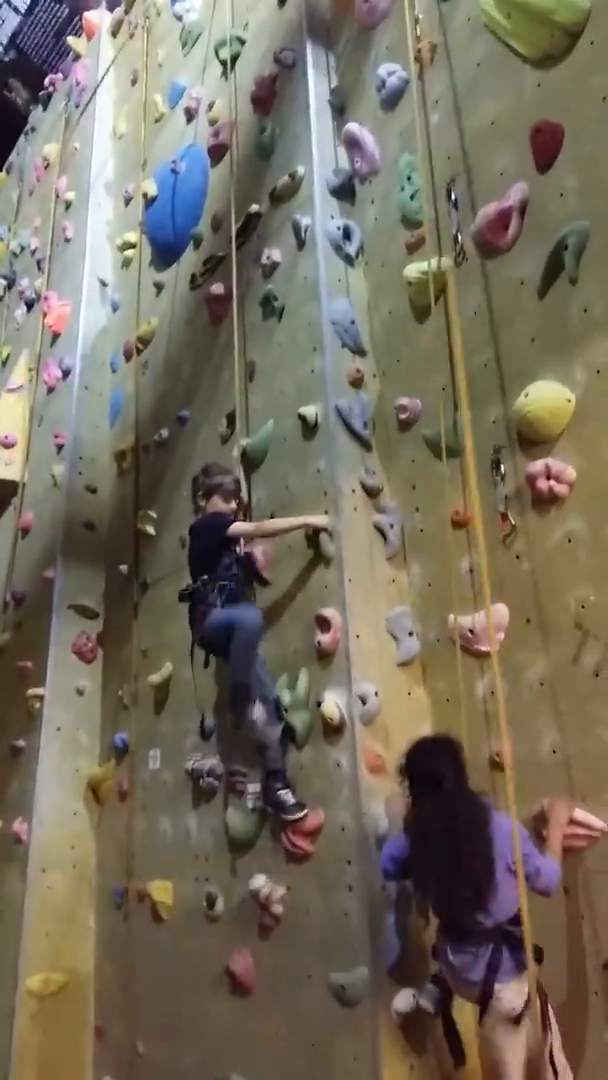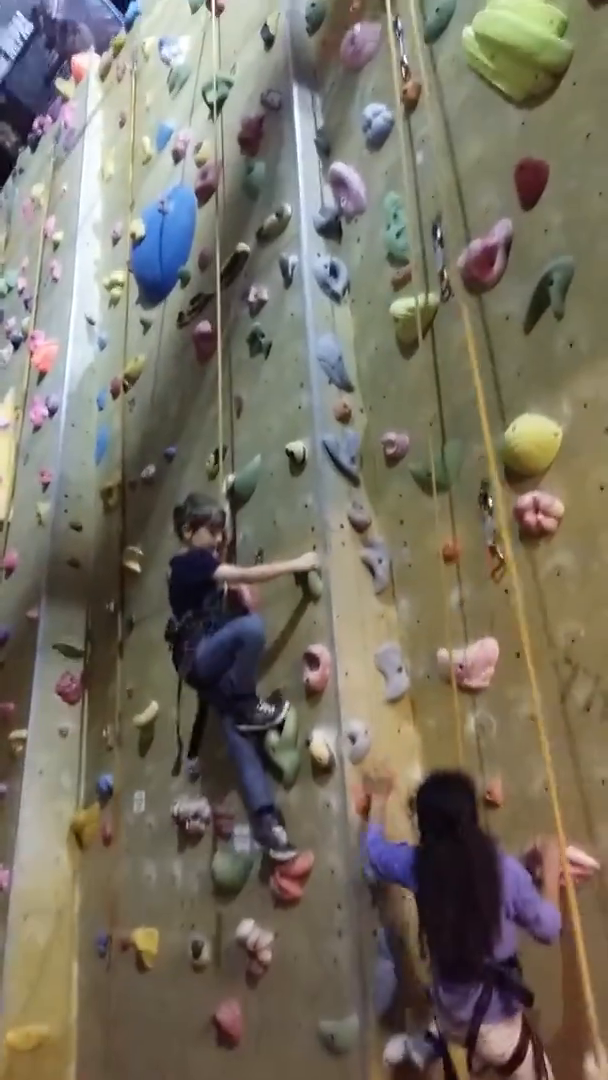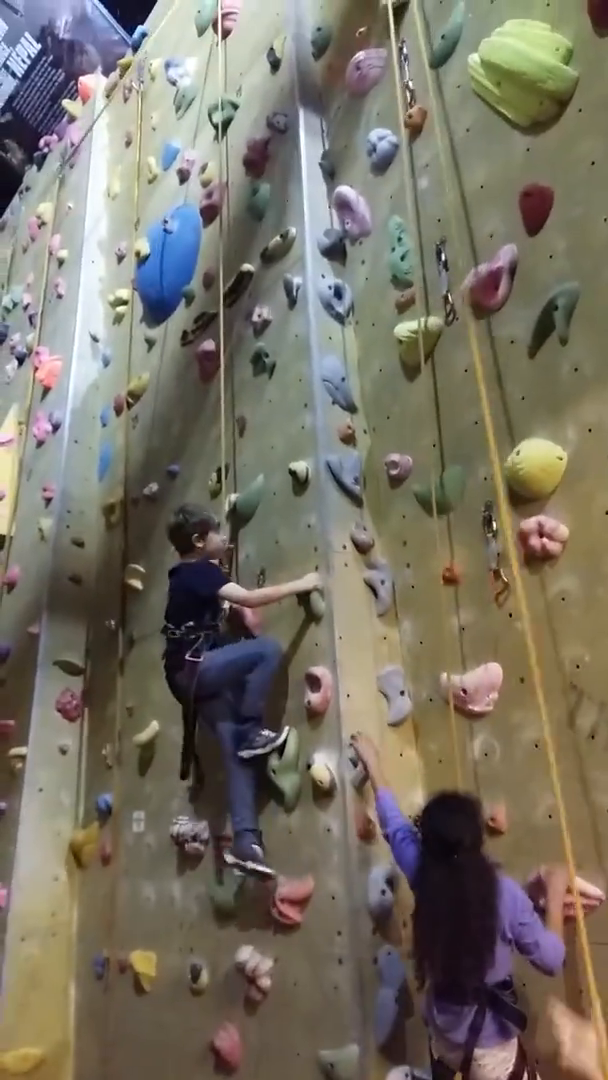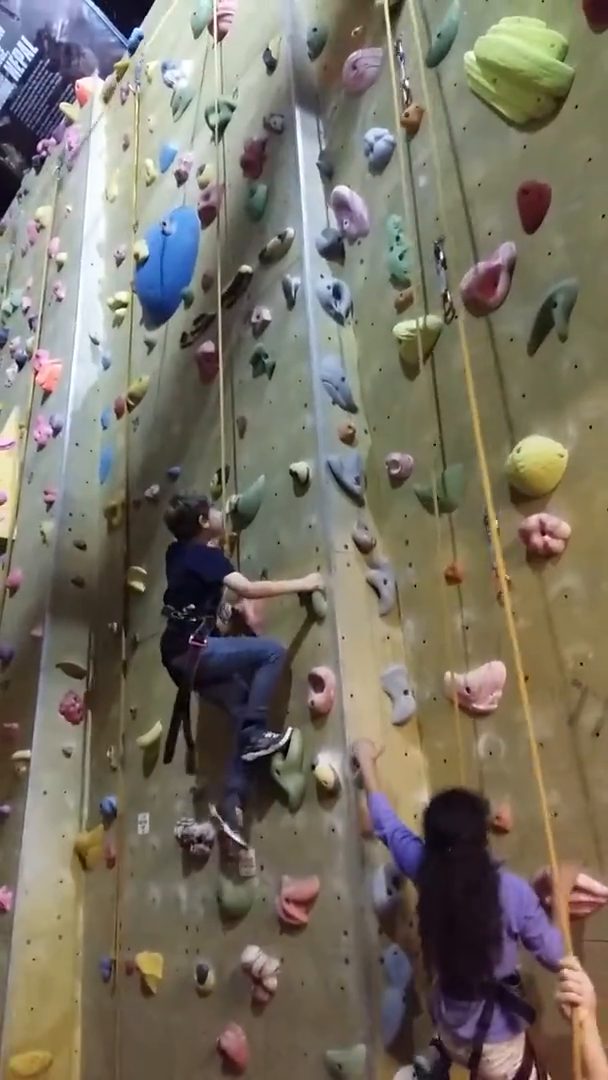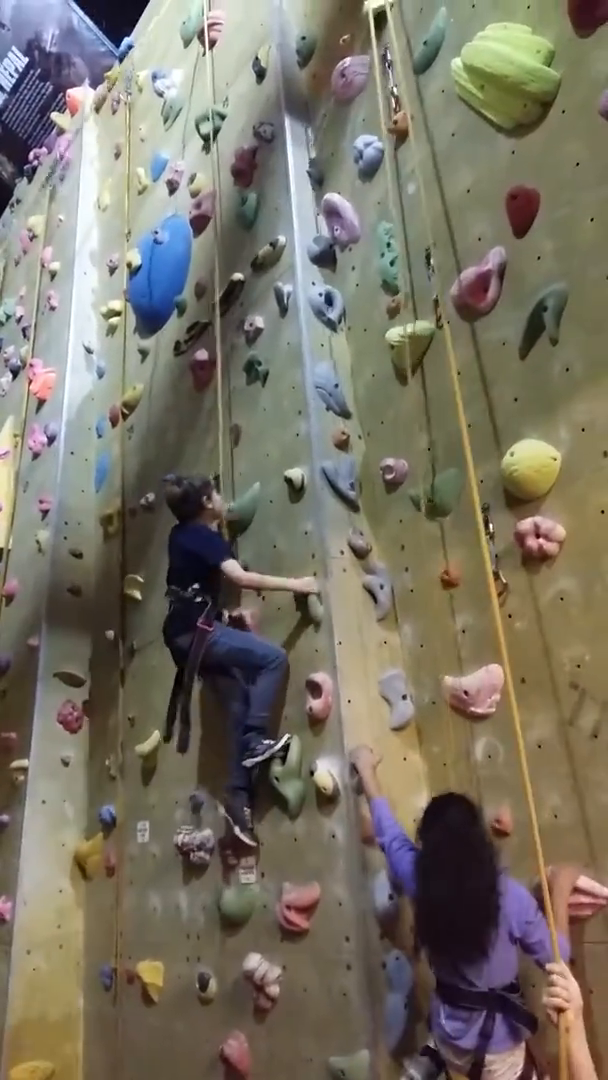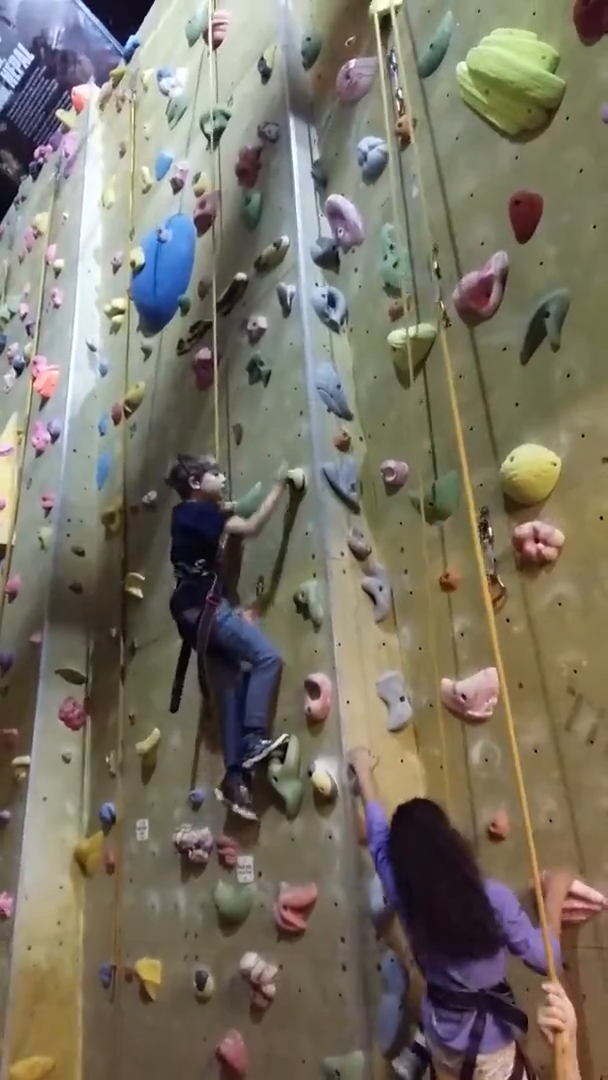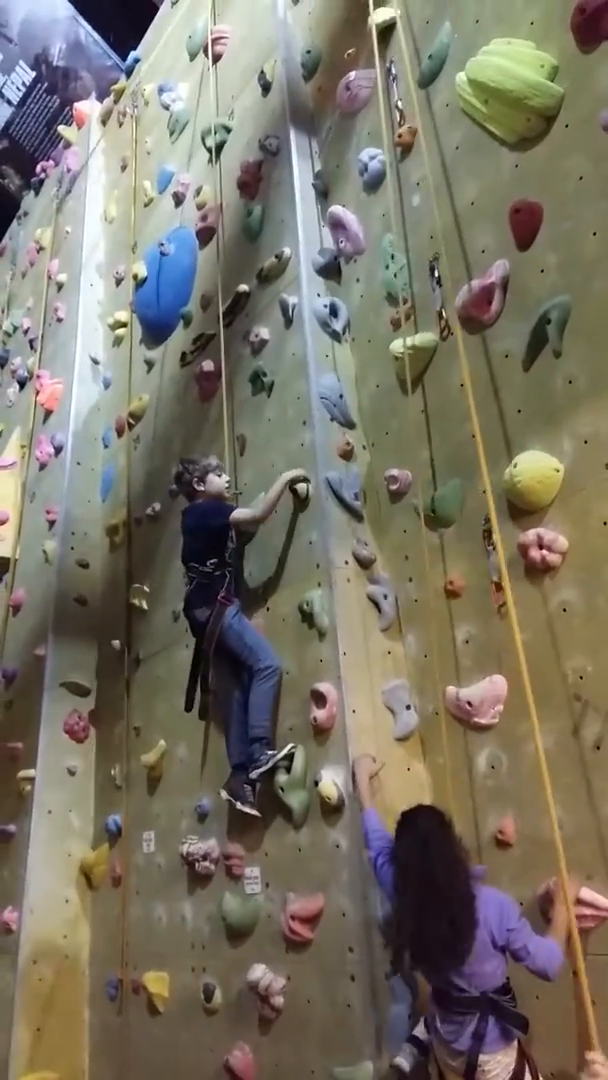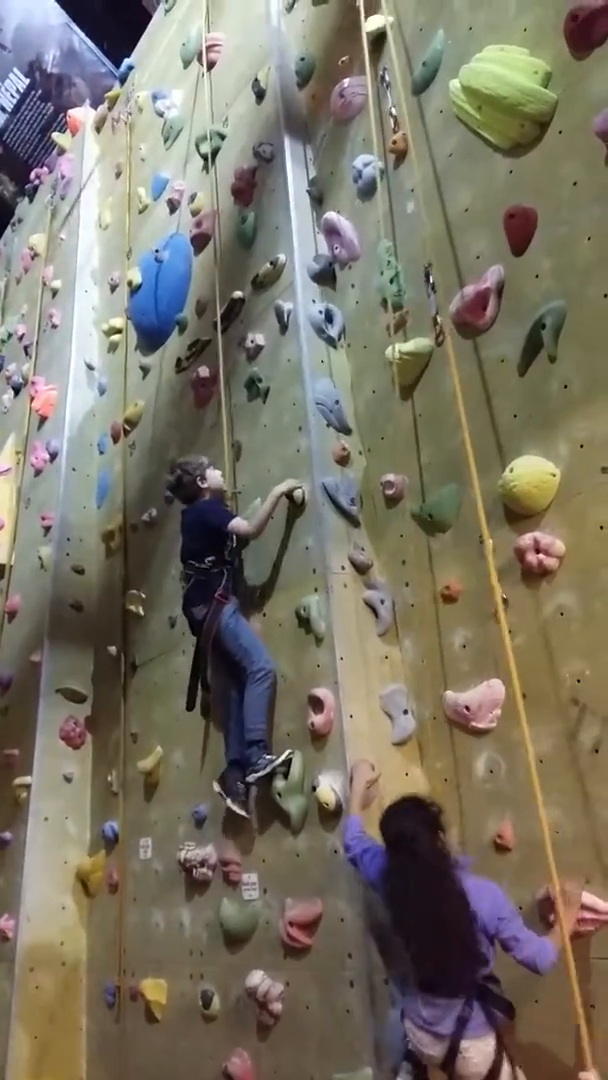
dt=0.3s
person 1, frame 1
left shoulder: (223, 527)
right shoulder: (206, 526)
right elbow: (258, 529)
left wrist: (235, 471)
right wrist: (309, 521)
left hip: (231, 618)
right hip: (211, 617)
left knee: (266, 694)
right knee: (250, 617)
left ankle: (274, 781)
right ankle: (244, 700)
person 1, frame 2
left shoulder: (200, 563)
right shoulder: (191, 562)
right elbow: (243, 576)
right wrist: (297, 564)
left hip: (210, 659)
right hip: (197, 657)
left knee: (241, 735)
right knee: (251, 626)
left ankle: (266, 820)
right ankle: (246, 705)
person 1, frame 3
left shoulder: (189, 573)
right shoulder: (199, 572)
right elbow: (247, 598)
right wrist: (299, 585)
left hip: (198, 671)
right hip: (193, 669)
left knee: (236, 753)
right knee: (268, 649)
left ankle: (246, 841)
right ankle: (251, 730)
person 1, frame 4
left shoulder: (179, 553)
right shoulder: (206, 557)
right elbow: (248, 589)
left wrist: (218, 543)
right wrist: (300, 584)
left hip: (186, 652)
right hip: (194, 649)
left knee: (244, 708)
right knee: (273, 652)
left ankle: (231, 803)
right ankle: (255, 734)
person 1, frame 5
left shoulder: (183, 534)
right shoulder: (206, 537)
right elbow: (241, 577)
left wrist: (219, 525)
right wrist: (295, 584)
left hip: (187, 633)
right hip: (198, 631)
left knee: (241, 701)
right knee: (274, 658)
left ankle: (238, 795)
right ankle: (255, 739)
person 1, frame 6
left shoulder: (190, 513)
right shoulder: (200, 512)
left elbow: (222, 530)
right elbow: (251, 528)
left wrist: (223, 512)
right wrist: (278, 488)
left hip: (196, 606)
right hip: (204, 605)
left knee: (233, 684)
right knee: (267, 657)
left ankle: (234, 776)
right ankle: (253, 741)
person 1, frame 7
left shoulder: (200, 514)
right shoulder: (207, 511)
right elbow: (257, 516)
left wrist: (226, 501)
right wrist: (285, 479)
left hip: (209, 607)
right hip: (215, 605)
left knee: (242, 684)
right knee: (267, 665)
left ankle: (239, 775)
right ankle: (259, 752)
person 1, frame 8
left shoulder: (201, 512)
right shoulder: (207, 508)
left elbow: (233, 531)
right elbow: (252, 530)
right wrist: (277, 491)
left hip: (209, 603)
right hip: (213, 601)
left knee: (238, 684)
right knee: (261, 667)
left ankle: (234, 772)
right ankle: (256, 758)
person 2, frame 1
left shoulder: (416, 839)
right shoulder: (501, 828)
left elbow: (388, 863)
right elbow: (547, 880)
right wrist: (556, 823)
left hip: (457, 974)
right hip: (505, 978)
person 2, frame 2
left shoulder: (417, 865)
right shoulder: (504, 869)
left elbow: (375, 849)
right elbow: (548, 928)
left wrist: (378, 796)
right wrist: (551, 866)
left hip: (449, 1015)
right hip: (496, 1025)
left ankle: (430, 1045)
person 2, frame 3
left shoulder: (422, 875)
right shoulder: (507, 895)
left elbow: (392, 821)
right elbow: (550, 960)
left wrist: (372, 761)
right wrist: (555, 894)
left hip: (443, 1035)
right hip: (490, 1048)
person 2, frame 4
left shoulder: (426, 872)
right shoulder: (512, 890)
left elbow: (386, 824)
right elbow: (554, 955)
left wrist: (366, 762)
right wrist: (560, 891)
left hip: (451, 1030)
right hip: (498, 1043)
person 2, frame 5
left shoulder: (419, 884)
right shoulder: (511, 896)
left elbow: (388, 832)
right elbow: (554, 957)
left wrist: (366, 769)
right wrist: (560, 894)
left hip: (448, 1041)
right hip: (498, 1052)
person 2, frame 6
left shoulder: (402, 892)
right shoulder: (493, 897)
left elbow: (379, 834)
right elbow: (544, 959)
left wrist: (363, 771)
right wrist: (554, 897)
left hip: (440, 1043)
right hip: (488, 1052)
person 2, frame 7
left shoulder: (402, 893)
right shoulder: (494, 905)
left elbow: (376, 840)
right elbow: (547, 964)
left wrist: (362, 778)
right wrist: (562, 905)
left hip: (446, 1047)
left ankle: (416, 1048)
person 2, frame 8
left shoulder: (391, 879)
right shoulder: (483, 895)
left elbow: (353, 841)
right elbow: (538, 958)
left wrist: (359, 784)
right wrist: (569, 910)
left hip: (419, 1033)
right hip: (472, 1046)
